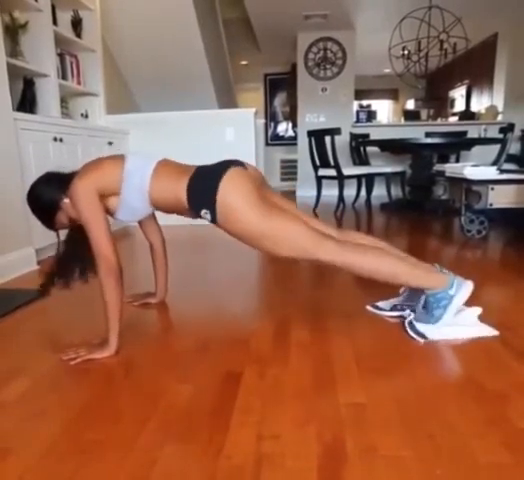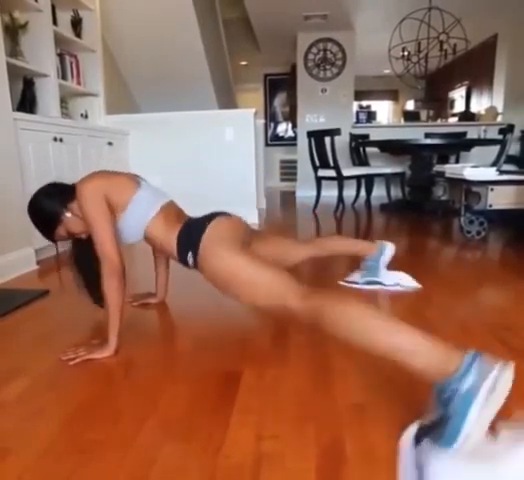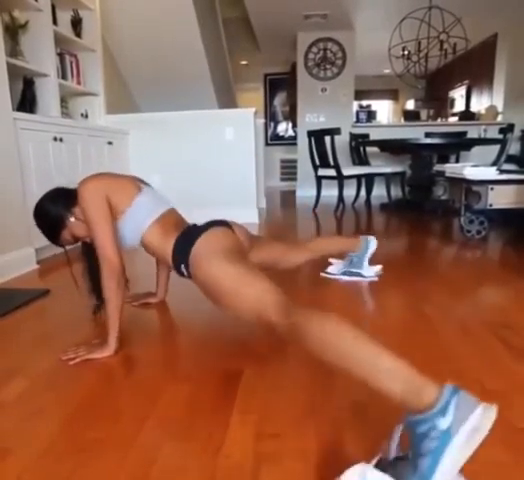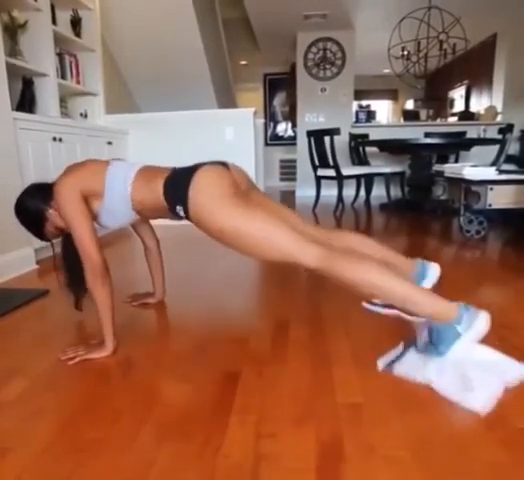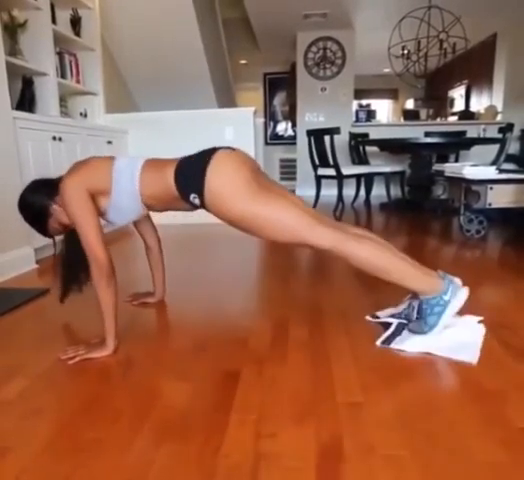
dt=0.4s
person 1, frame 1
left shoulder: (83, 188)
right shoulder: (111, 185)
left elbow: (108, 263)
right elbow: (154, 234)
left wrist: (110, 342)
right wrist: (159, 293)
left hip: (220, 192)
right hip: (231, 177)
left knee: (326, 250)
right knee: (330, 235)
left ankle: (443, 285)
right ankle: (426, 270)
person 1, frame 2
left shoulder: (89, 190)
right shoulder: (112, 188)
left elbow: (111, 267)
left wrist: (110, 342)
right wrist: (159, 293)
left hip: (208, 241)
right hip: (222, 230)
left knee: (305, 303)
right knee: (303, 248)
left ankle: (460, 371)
right ankle: (374, 249)
person 1, frame 3
left shoulder: (90, 191)
right shoulder: (117, 188)
left elbow: (111, 265)
left wrist: (110, 342)
right wrist: (159, 293)
left hip: (204, 250)
right hip: (223, 232)
left knee: (285, 314)
right knee: (296, 252)
right ankle: (357, 245)
person 1, frame 4
left shoulder: (67, 188)
right shoulder: (94, 185)
left elbow: (95, 265)
right elbow: (148, 232)
left wrist: (108, 341)
right wrist: (158, 292)
left hip: (199, 189)
right hip: (217, 176)
left knee: (311, 255)
right knee: (316, 234)
left ankle: (451, 316)
right ankle: (413, 268)
person 1, frame 5
left shoulder: (74, 187)
right shoulder: (102, 188)
left elbow: (101, 264)
right elbow: (149, 234)
left wrist: (109, 341)
right wrist: (158, 292)
left hip: (211, 175)
right hip: (220, 167)
left knee: (324, 236)
right knee: (326, 225)
left ankle: (437, 290)
right ankle: (427, 281)
